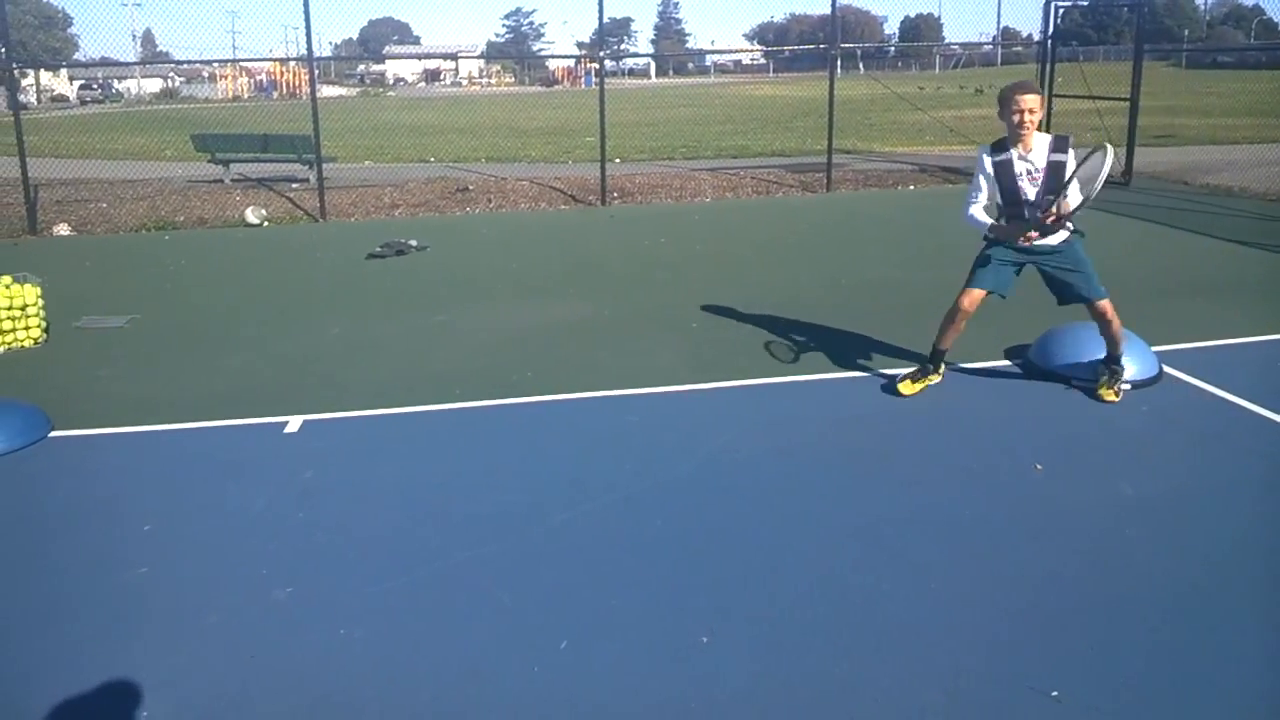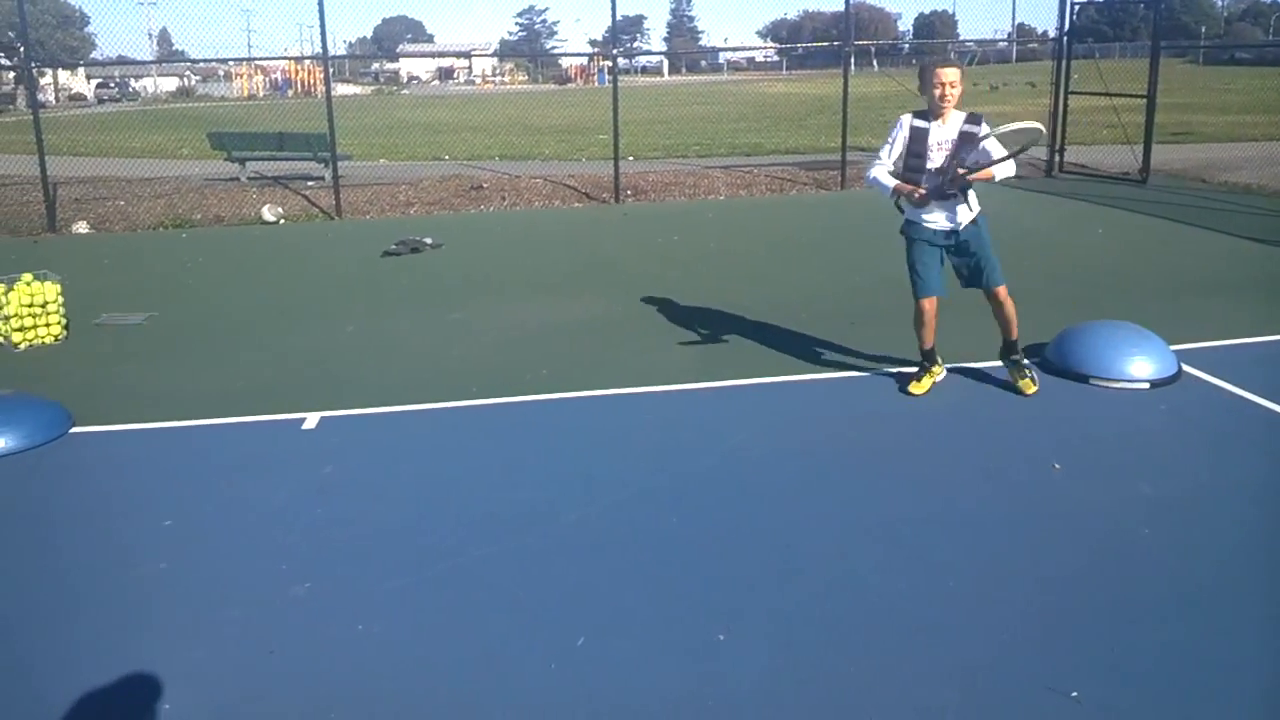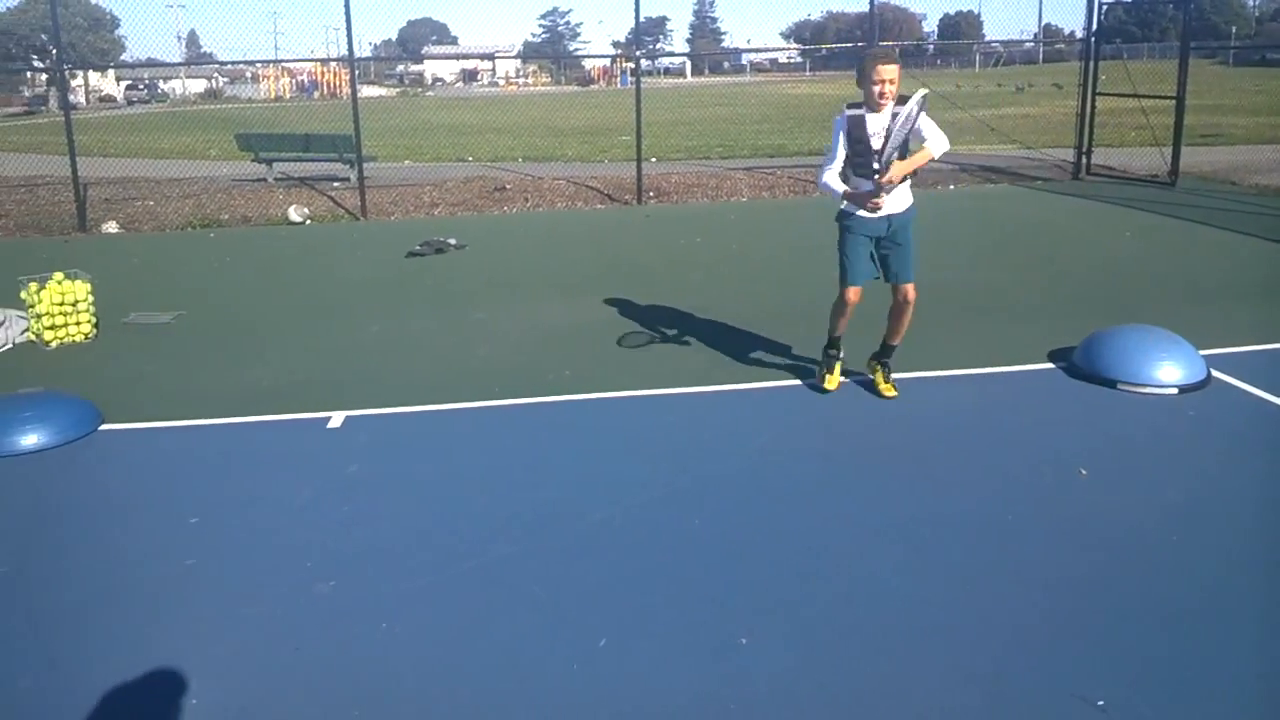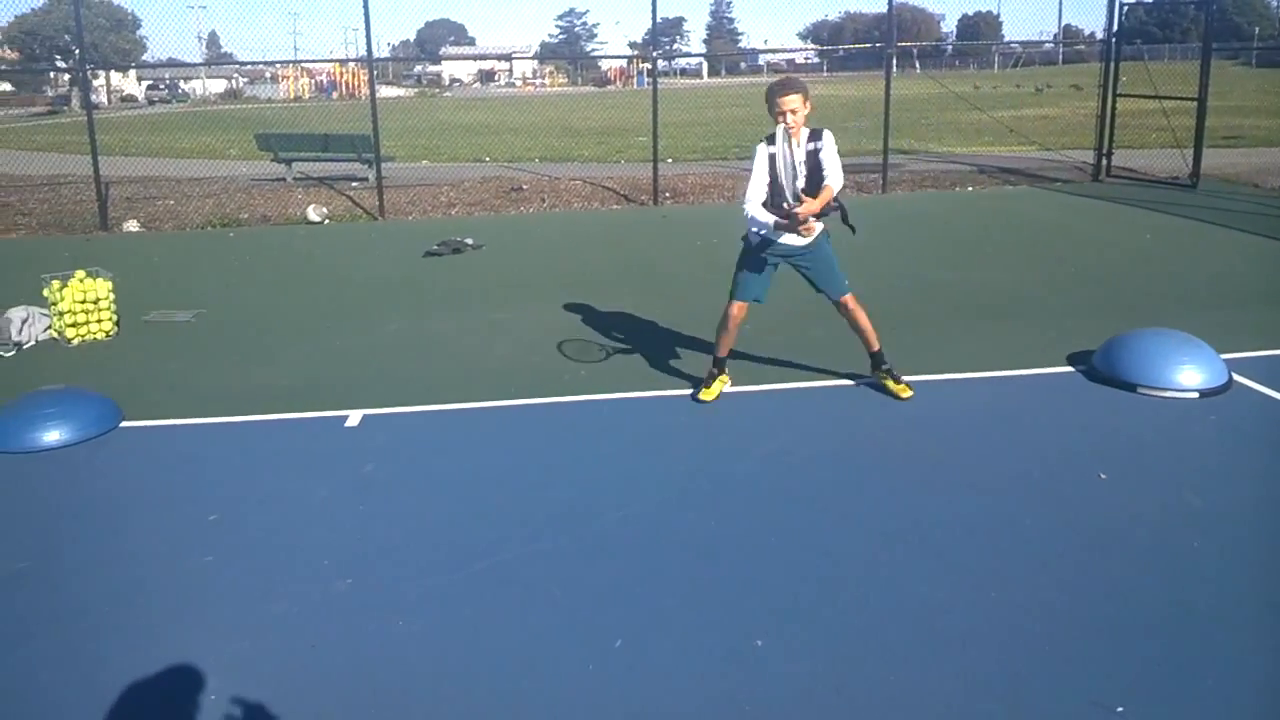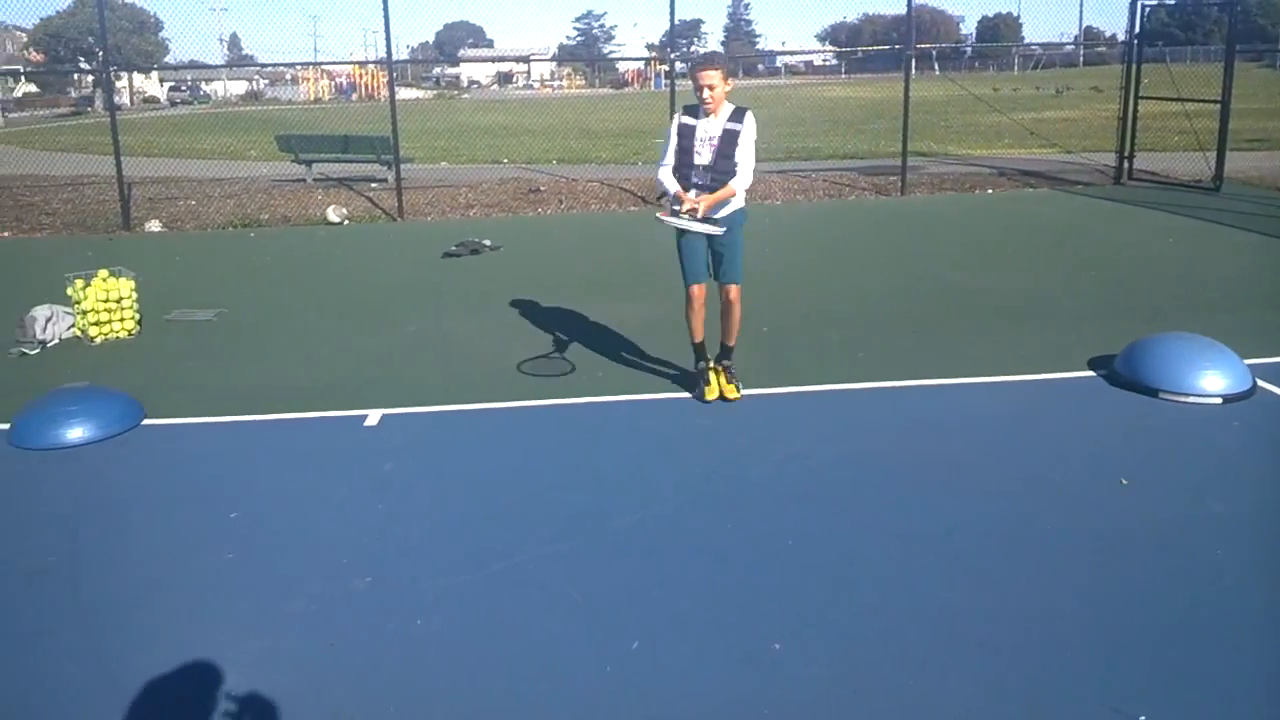
dt=0.2s
person 1, frame 1
left shoulder: (1061, 149)
right shoulder: (992, 157)
left elbow: (1072, 195)
right elbow: (975, 209)
left wrist: (1060, 213)
right wrist: (999, 230)
left hip: (1056, 242)
right hip: (1008, 241)
left knee: (1104, 311)
right knee: (965, 303)
left ankle: (1113, 367)
right ankle: (933, 366)
person 1, frame 2
left shoulder: (974, 125)
right shoulder: (909, 124)
left elbow: (1008, 165)
right elbow: (877, 169)
left wrist: (972, 175)
right wrist: (901, 190)
left hip: (965, 224)
right hip: (922, 227)
left knee: (999, 295)
right knee: (926, 306)
left ankle: (1013, 357)
right ankle: (930, 365)
person 1, frame 3
right shoulder: (847, 119)
left elbow: (939, 142)
right elbow: (828, 175)
left wrist: (904, 168)
right wrist: (852, 197)
left hip: (897, 216)
right hip: (858, 217)
left knee: (906, 296)
right knee: (850, 295)
left ankle: (882, 361)
right ankle: (832, 352)
person 1, frame 4
left shoulder: (821, 139)
right shoulder: (765, 150)
left elbow: (832, 180)
right elbow: (751, 207)
left wrist: (814, 206)
right wrist: (785, 224)
left hip: (809, 240)
right hip: (766, 241)
left knee: (847, 304)
right knee: (735, 310)
left ankle: (882, 367)
right ankle: (719, 370)
person 1, frame 5
left shoulder: (743, 119)
right shoulder: (683, 119)
left elbow: (744, 175)
right elbow: (666, 168)
left wrist: (709, 200)
right wrist: (680, 196)
left hip: (728, 216)
right hip: (688, 216)
left knee: (731, 293)
right knee: (695, 292)
left ankle: (726, 361)
right ankle: (702, 362)
